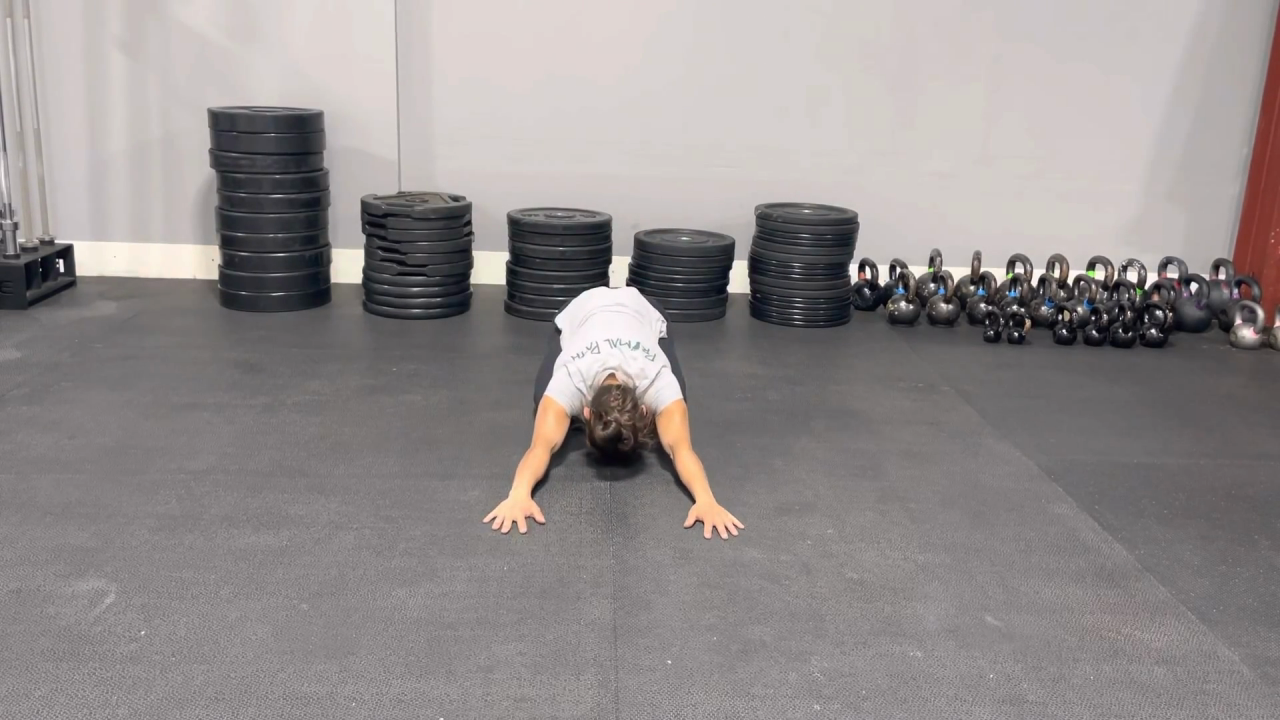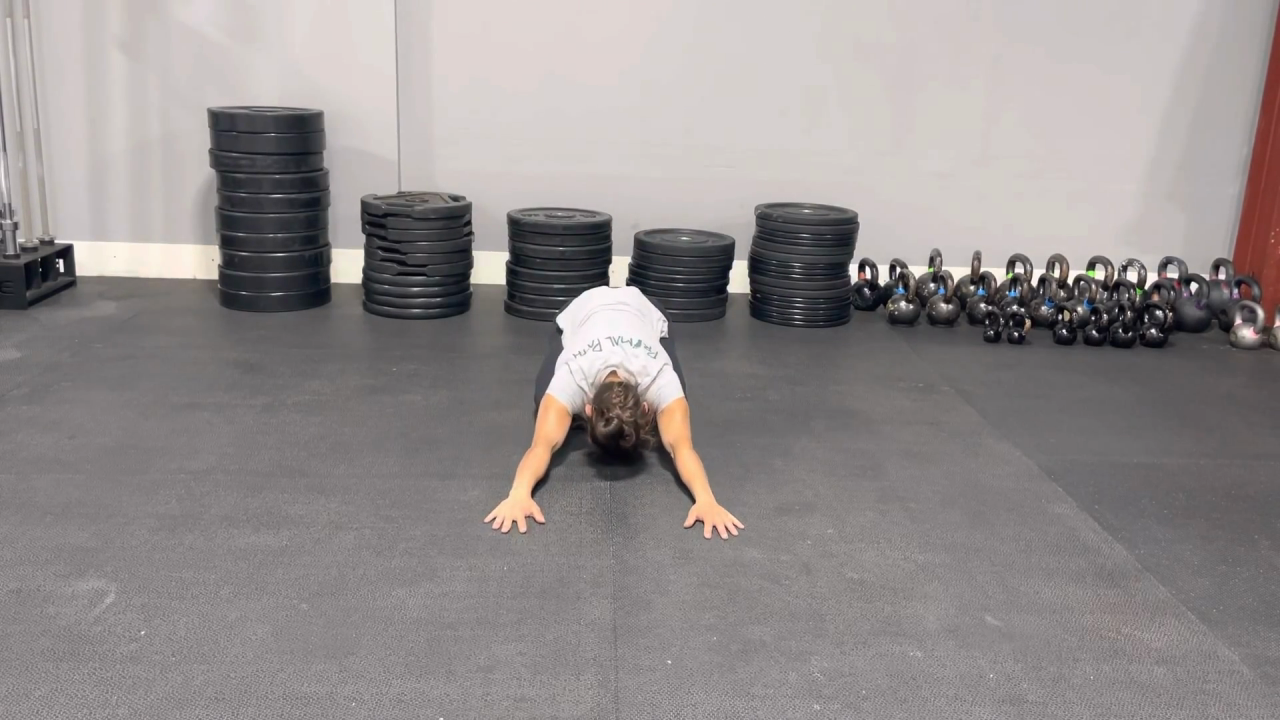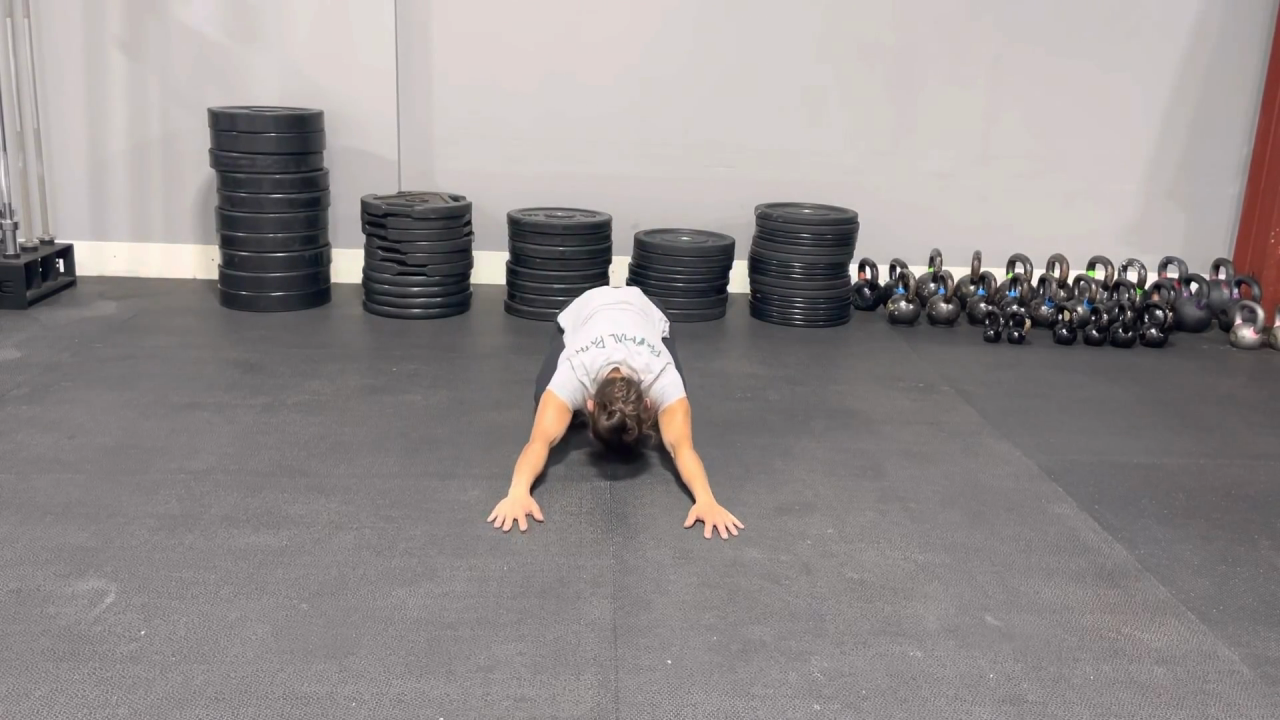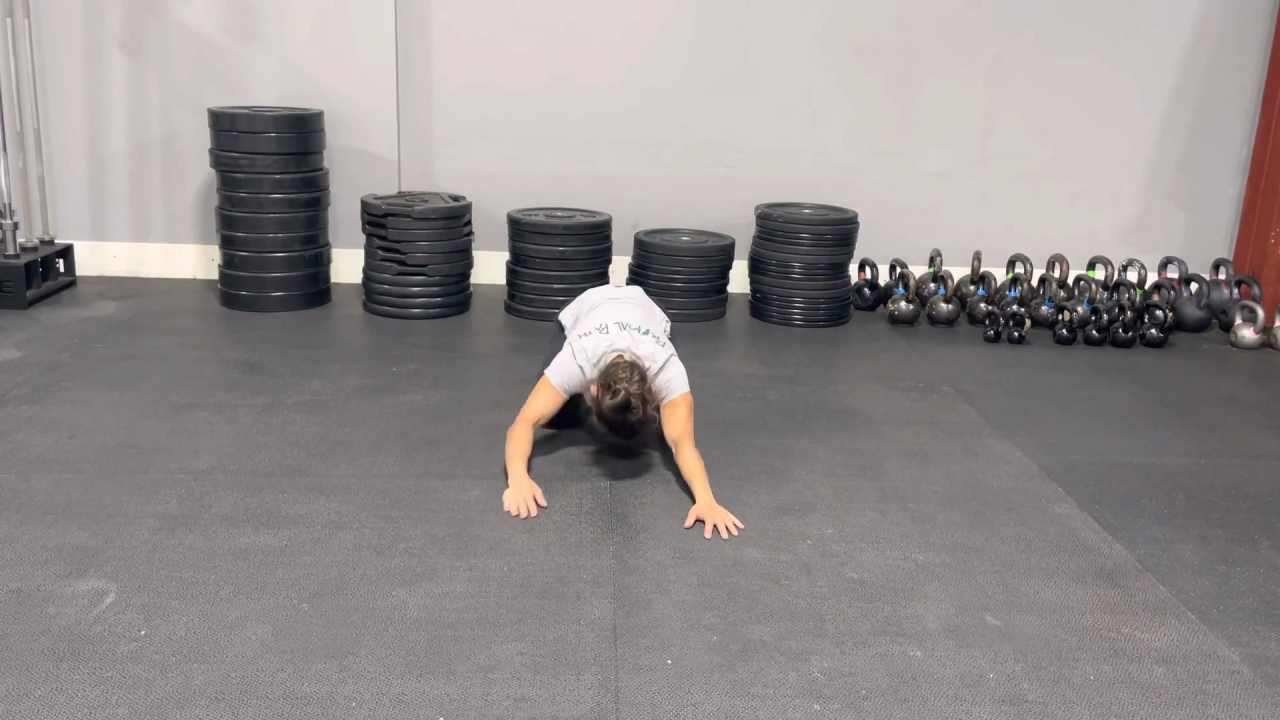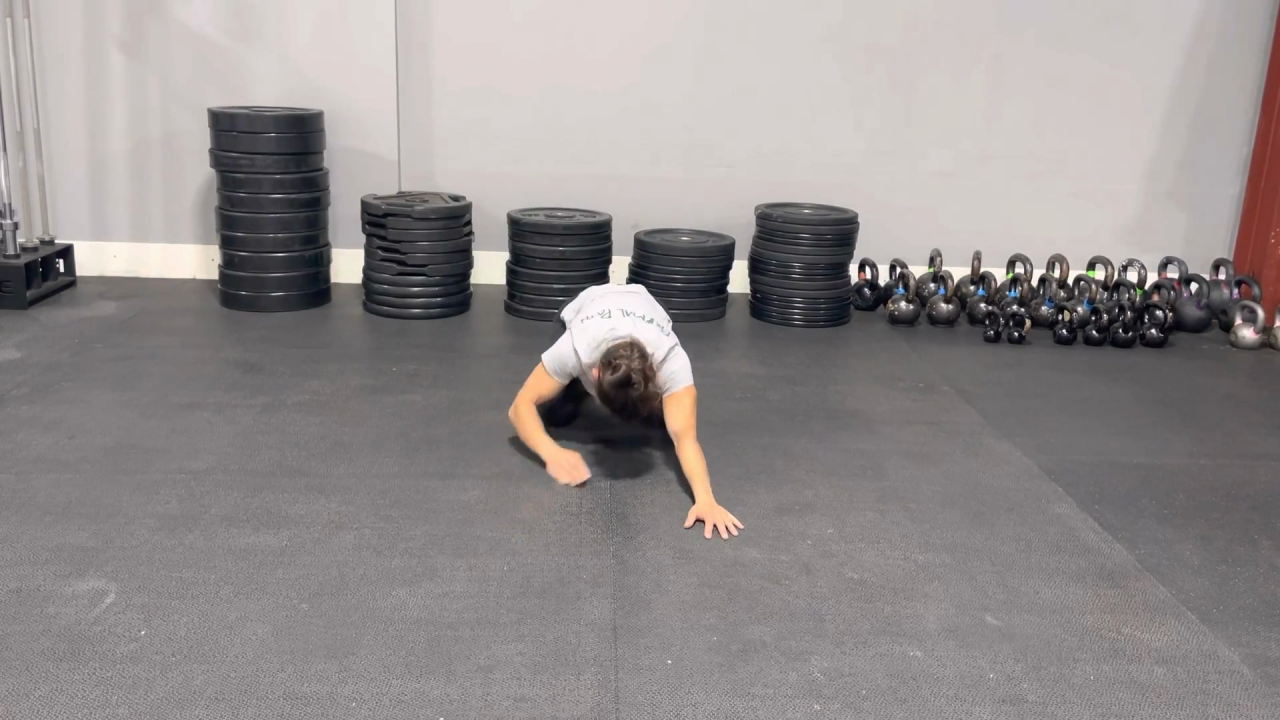
dt=0.2s
person 1, frame 1
left shoulder: (657, 382)
right shoulder: (571, 380)
left elbow: (680, 447)
right elbow: (542, 446)
left wrist: (706, 501)
right wrist: (518, 496)
left hip: (644, 312)
right hip: (579, 312)
left knee: (674, 409)
right knee: (546, 407)
person 1, frame 2
left shoulder: (659, 378)
right shoulder: (573, 378)
left elbow: (681, 446)
right elbow: (542, 445)
left wrist: (706, 501)
right wrist: (518, 496)
left hip: (645, 312)
right hip: (580, 312)
left knee: (674, 409)
right knee: (548, 407)
person 1, frame 3
left shoulder: (662, 377)
right shoulder: (574, 374)
left elbow: (681, 446)
right elbow: (540, 440)
left wrist: (706, 501)
right wrist: (518, 493)
left hip: (646, 312)
right hip: (580, 312)
left knee: (674, 411)
right knee: (547, 407)
person 1, frame 4
left shoulder: (666, 369)
right shoulder: (576, 361)
left elbow: (682, 442)
right elbow: (522, 425)
left wrist: (706, 500)
right wrist: (518, 478)
right hip: (580, 311)
left knee: (676, 412)
right knee: (558, 416)
person 1, frame 5
left shoulder: (671, 358)
right shoulder: (575, 348)
left elbow: (684, 436)
right elbow: (521, 407)
left wrist: (705, 499)
right wrist: (552, 453)
left knee: (663, 413)
right knee: (554, 413)
right ankle: (578, 382)
